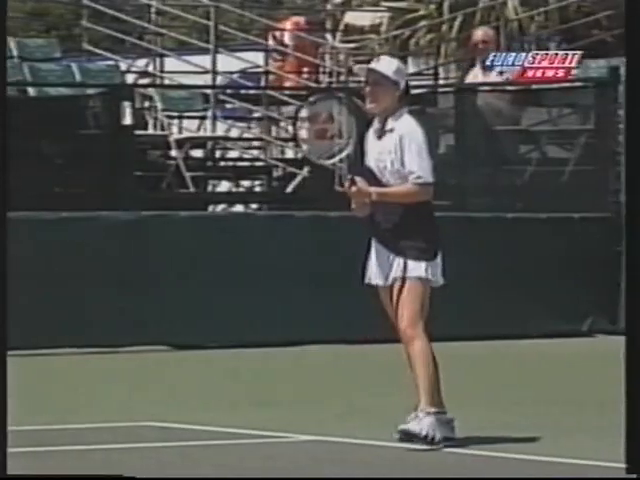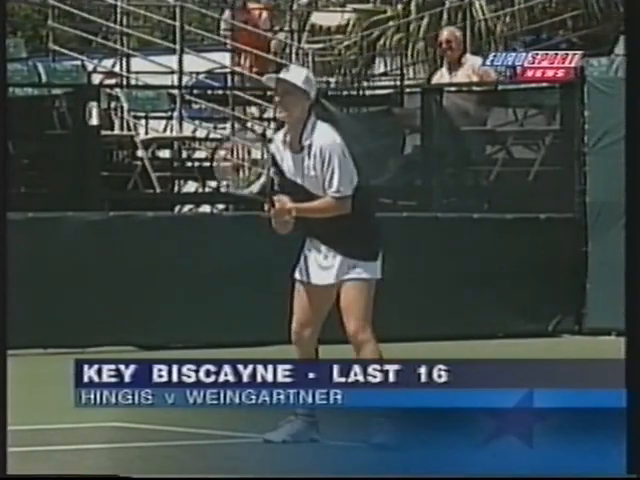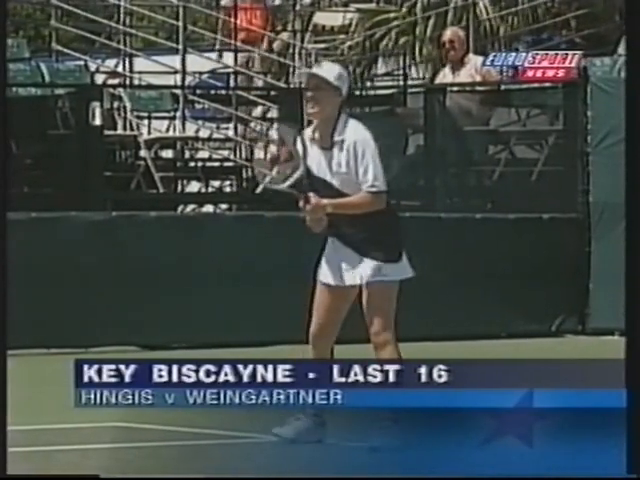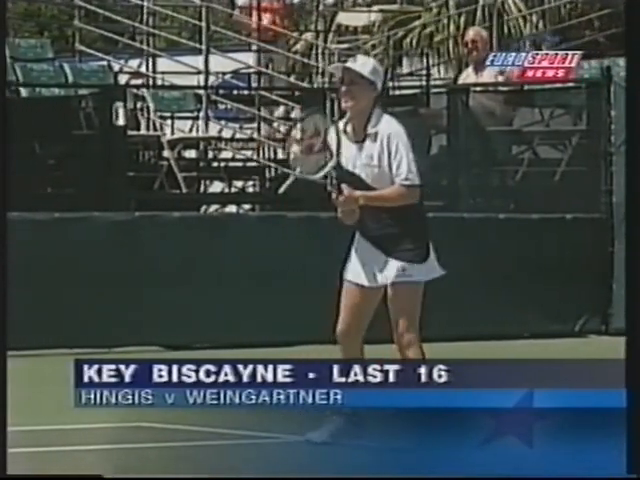
dt=1s
person 1, frame 1
left shoulder: (408, 130)
right shoulder: (371, 133)
left elbow: (423, 189)
left wrist: (374, 193)
right wrist: (360, 197)
left hip: (413, 243)
right hip: (385, 244)
left knee: (411, 328)
right knee: (408, 332)
left ankle: (429, 413)
right ankle: (437, 416)
person 1, frame 2
left shoulder: (327, 141)
right shoulder: (278, 143)
left elbow: (342, 203)
left wrist: (294, 209)
right wrist: (281, 213)
left hip: (353, 246)
right hip: (317, 247)
left knee: (357, 332)
right knee: (301, 333)
right ankle: (306, 417)
person 1, frame 3
left shoulder: (358, 137)
right shoulder: (306, 139)
left elbow: (377, 197)
left wrist: (328, 206)
right wrist: (313, 213)
left hip: (376, 246)
right hip: (339, 246)
left knee: (381, 335)
right knee: (319, 334)
right ankle: (314, 415)
person 1, frame 4
left shoulder: (390, 132)
right shoulder: (337, 133)
left elbow: (410, 191)
left wrist: (360, 198)
right wrist: (344, 207)
left hip: (403, 245)
right hip: (365, 246)
left knee: (406, 337)
right knee: (345, 334)
right ankle: (348, 414)
